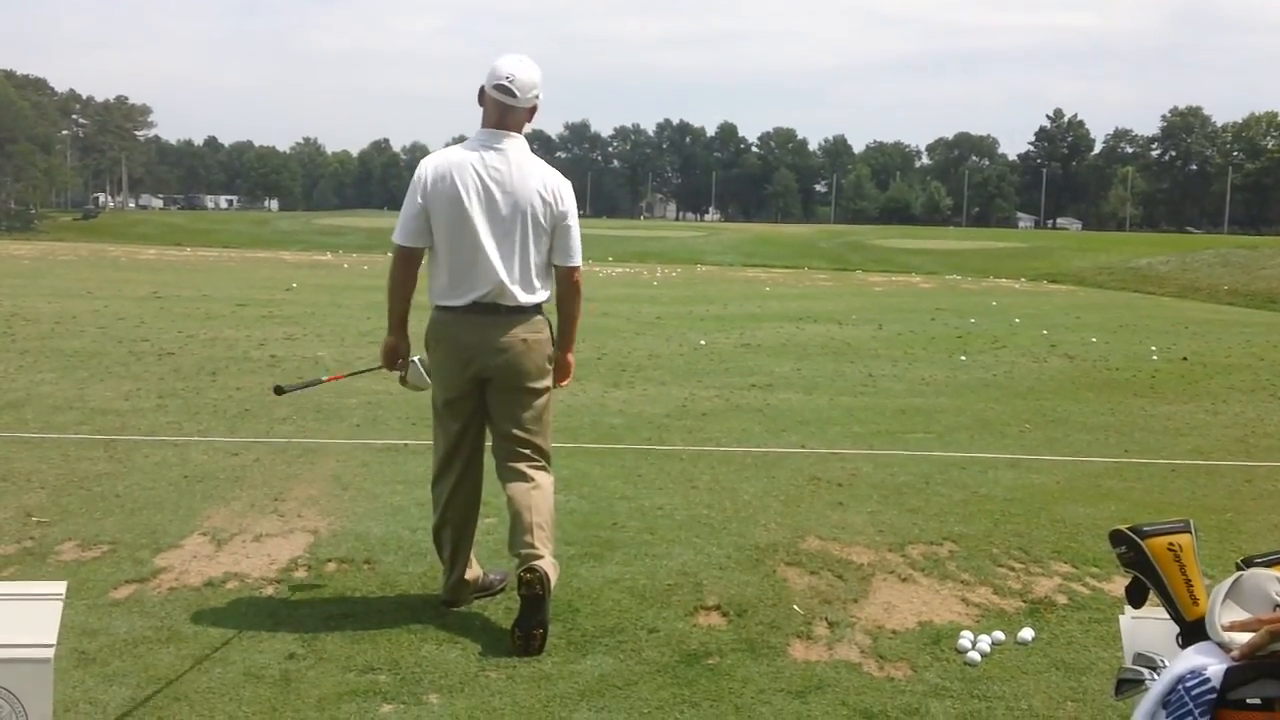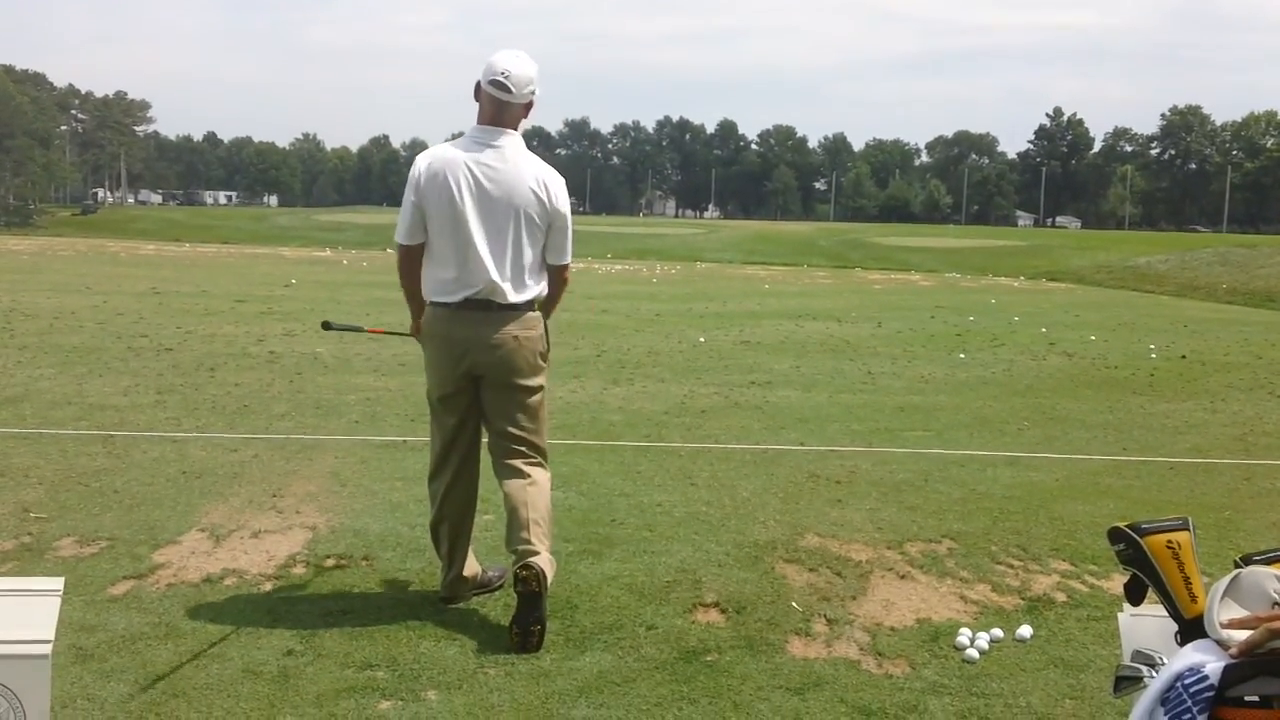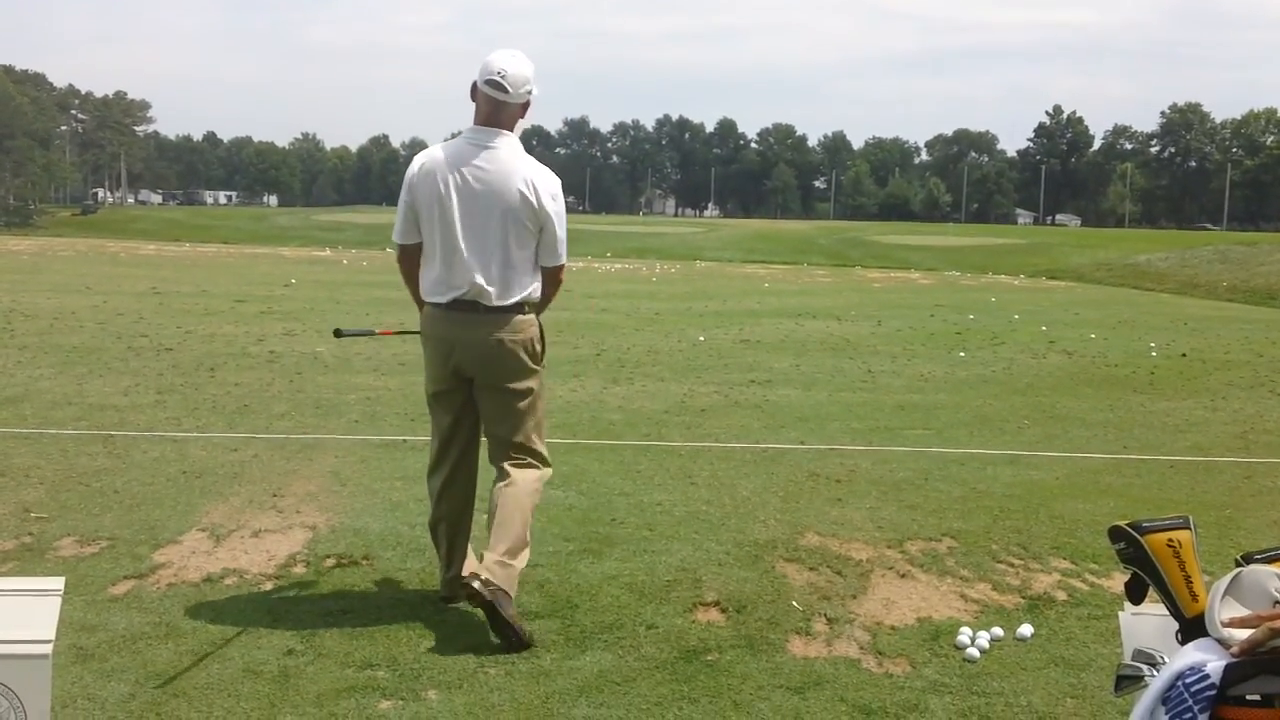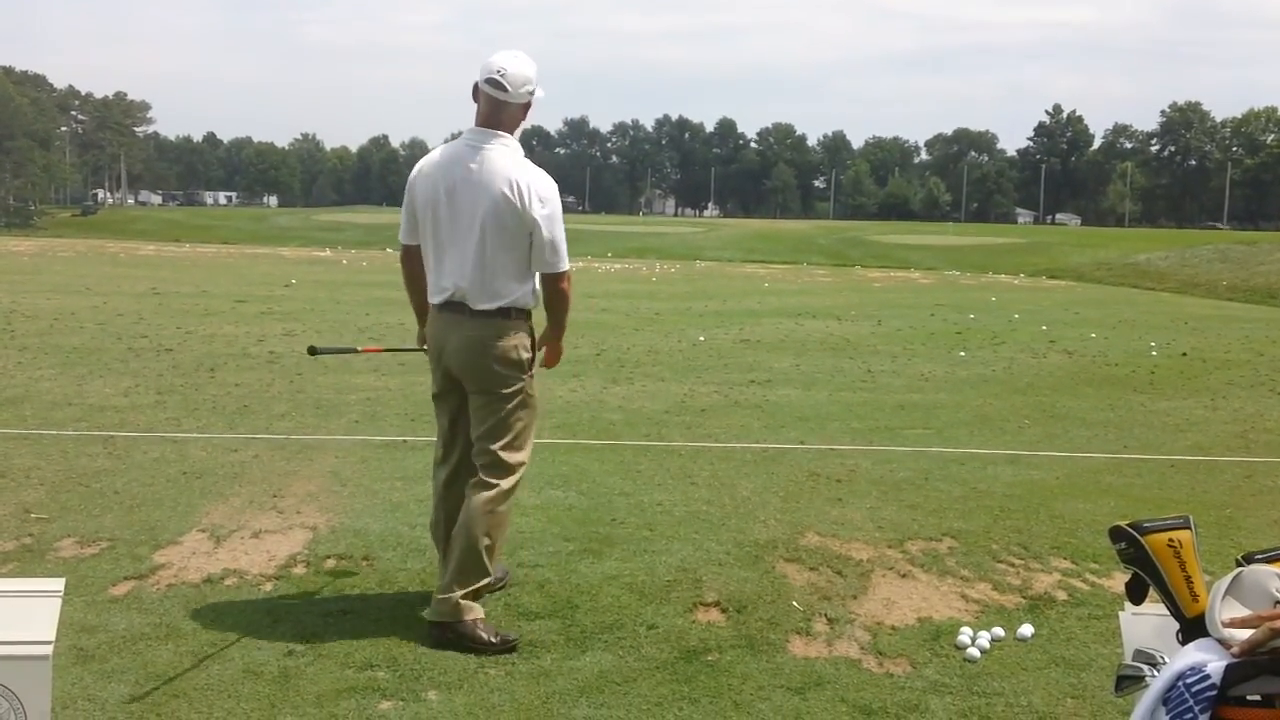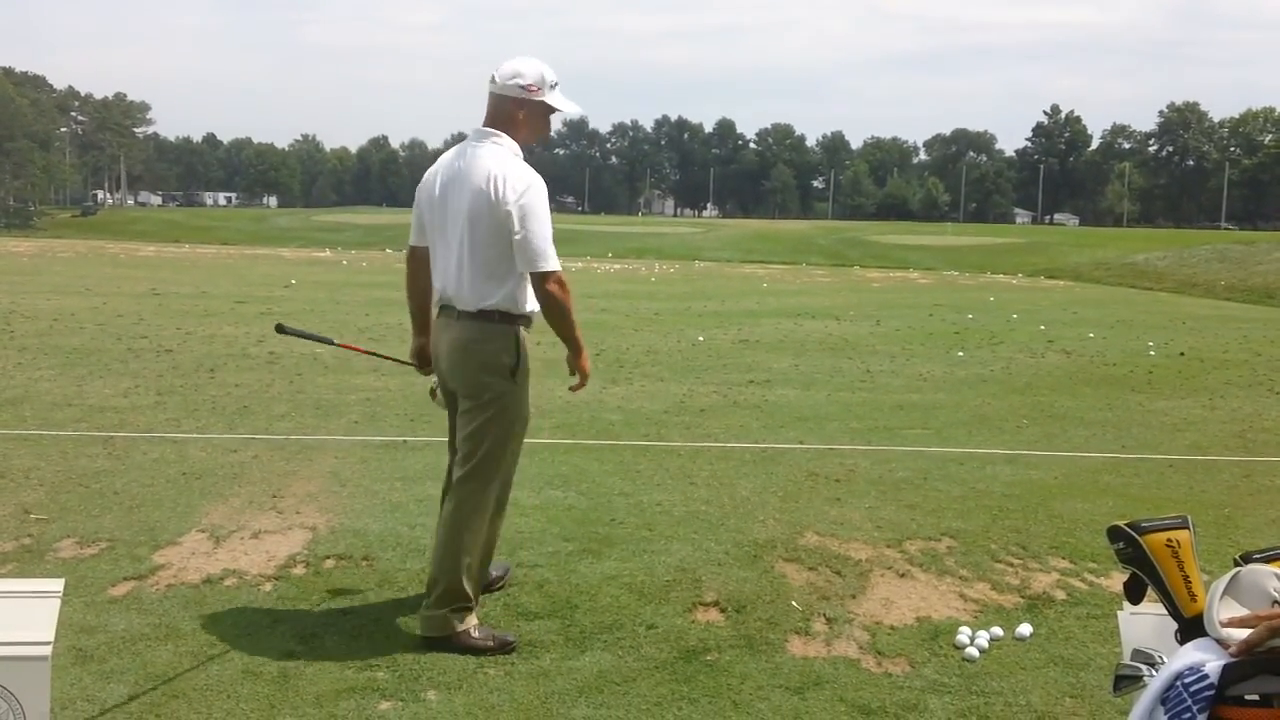
dt=0.2s
person 1, frame 1
left shoulder: (435, 169)
right shoulder: (551, 182)
left elbow: (404, 259)
right elbow: (569, 277)
left wrist: (396, 333)
right wrist: (568, 346)
left hip: (452, 331)
right hip: (523, 334)
left knee: (455, 463)
right knee: (526, 461)
left ankle: (459, 578)
right ankle: (535, 568)
person 1, frame 2
left shoulder: (430, 165)
right shoulder: (546, 179)
left elbow: (408, 254)
right elbow: (558, 271)
left wrist: (420, 314)
left hip: (447, 327)
right hip: (515, 331)
left knee: (450, 459)
right knee: (523, 458)
left ankle: (458, 574)
right ankle: (531, 567)
person 1, frame 3
left shoulder: (425, 166)
right shoulder: (539, 180)
left elbow: (407, 252)
right elbow: (553, 273)
left hip: (443, 327)
right hip: (506, 332)
left knee: (449, 459)
right knee: (521, 458)
left ankle: (458, 572)
right ankle: (493, 581)
person 1, frame 4
left shoulder: (427, 168)
right shoulder: (532, 181)
left elbow: (411, 255)
right elbow: (554, 279)
right wrist: (555, 335)
left hip: (447, 329)
right hip: (500, 337)
left knee: (454, 461)
right knee: (496, 469)
left ankle: (459, 571)
right ankle: (454, 606)
person 1, frame 5
left shoulder: (442, 166)
right shoulder: (519, 177)
left elbow: (418, 261)
right elbow: (547, 281)
left wrist: (421, 334)
right wrist: (577, 350)
left hip: (450, 330)
right hip: (493, 339)
left knee: (465, 467)
right knee: (482, 477)
left ankle: (464, 570)
right ankle: (446, 614)
